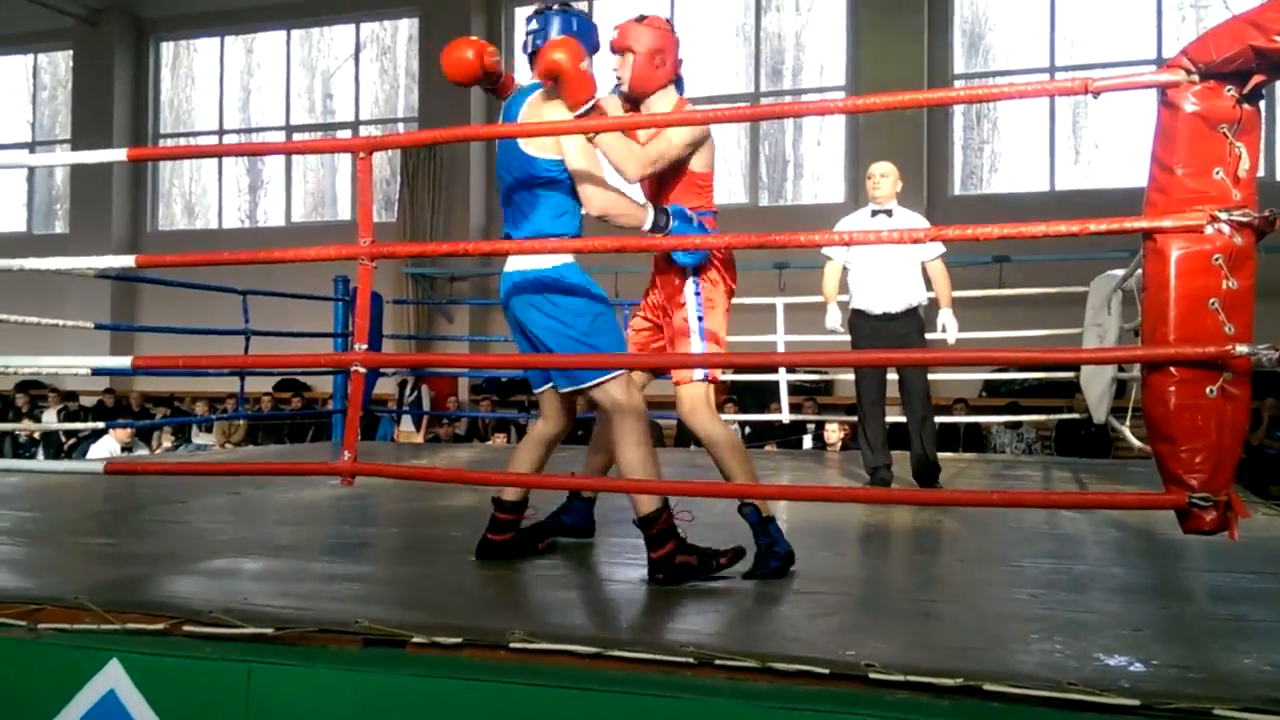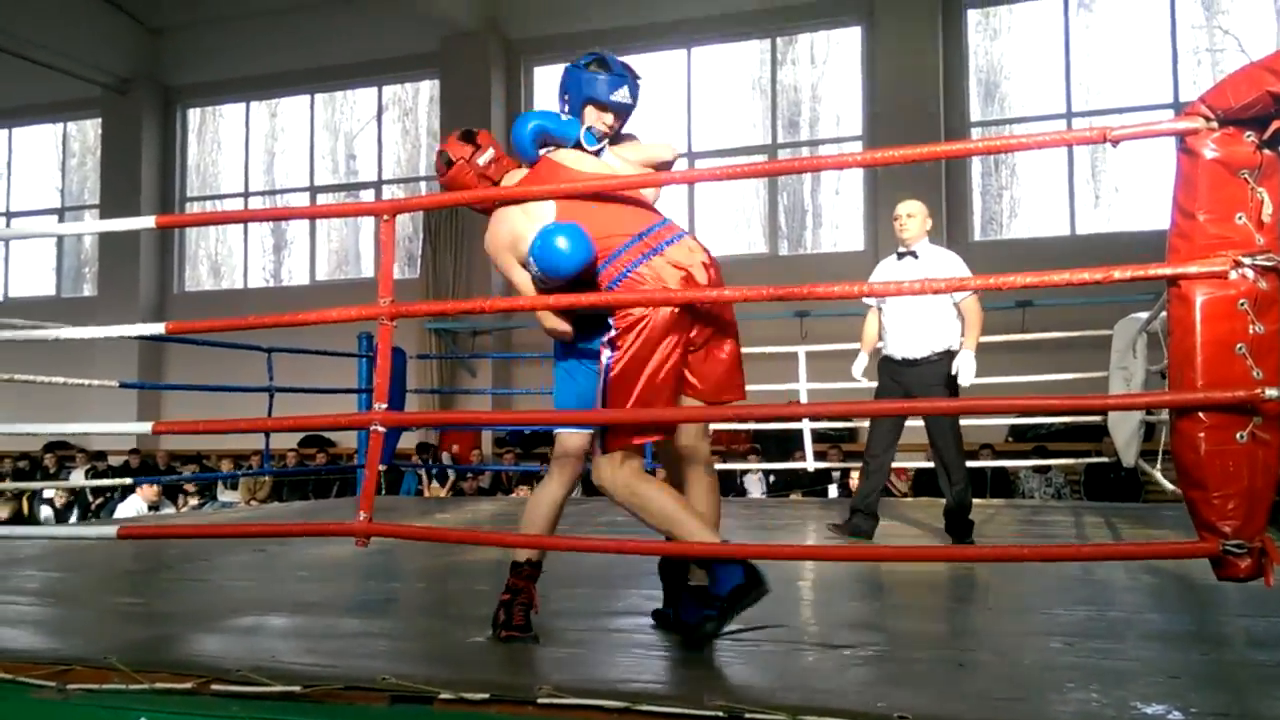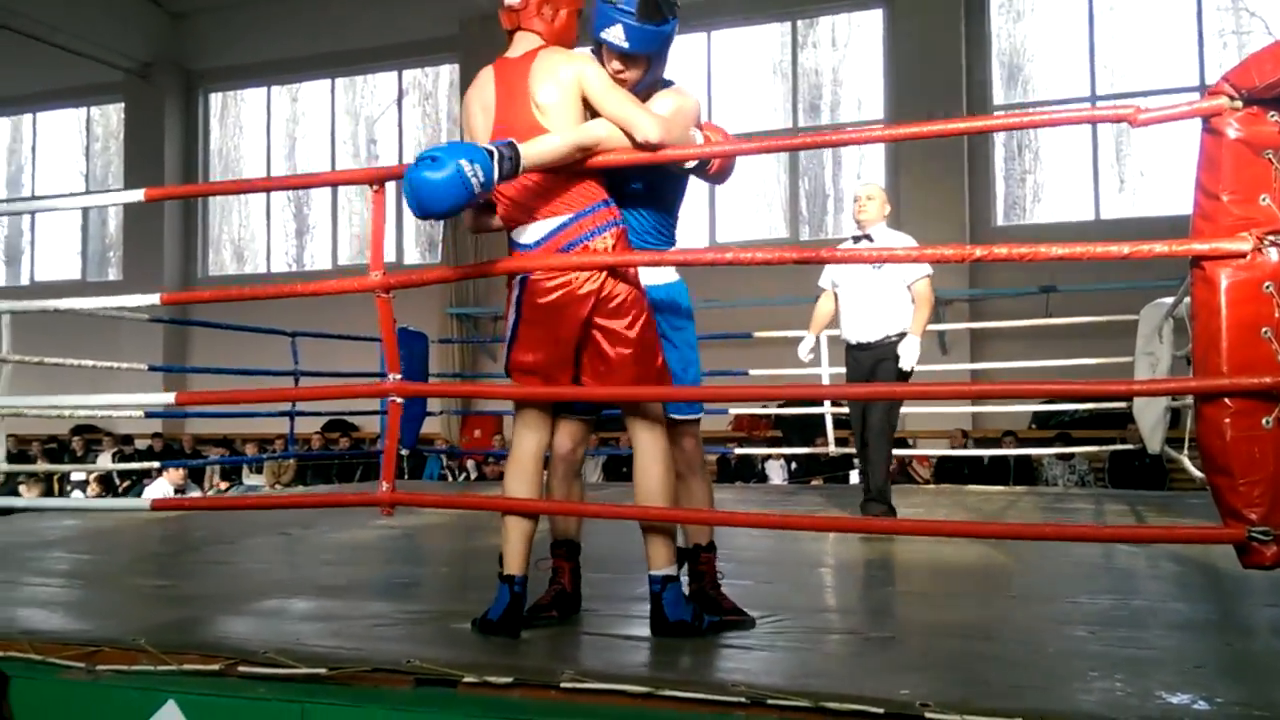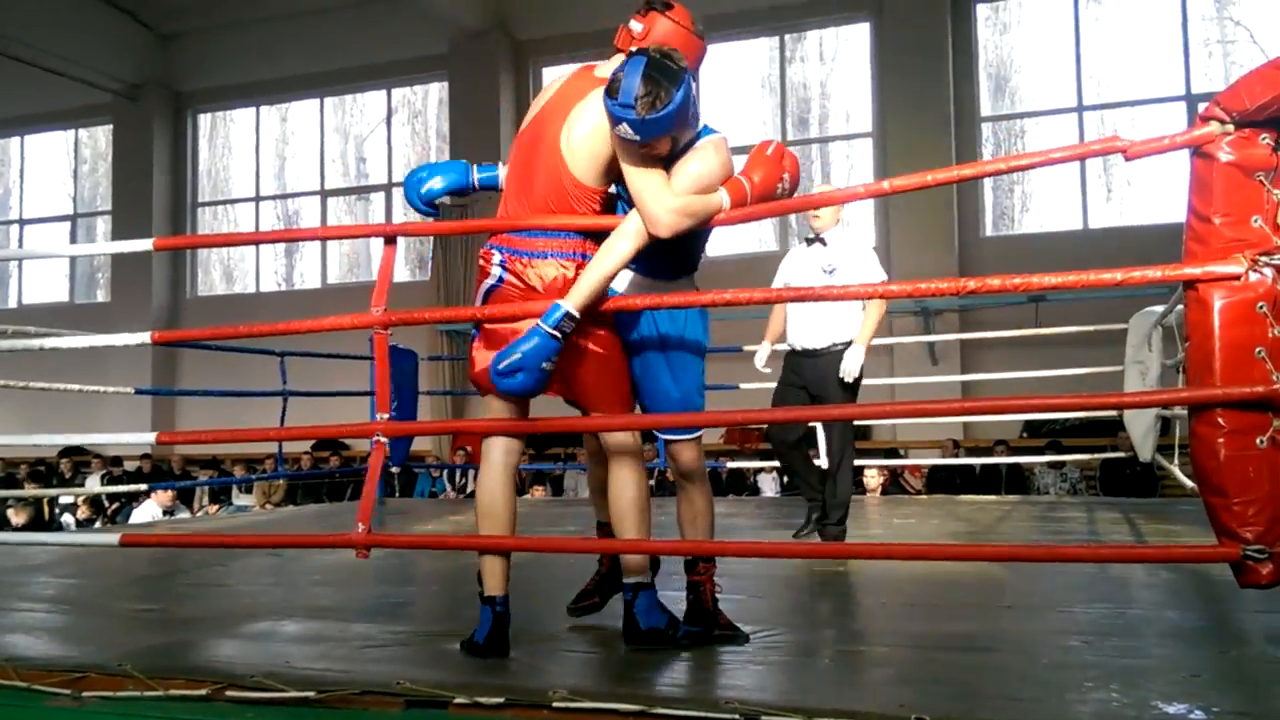
dt=0.7s
person 1, frame 1
left shoulder: (518, 104)
right shoulder: (556, 101)
right elbow: (598, 202)
right wrist: (665, 220)
left hip: (522, 280)
right hip: (551, 277)
left knee: (556, 415)
right knee: (626, 406)
left ankle: (502, 530)
right ankle: (664, 551)
person 1, frame 2
left shoulder: (635, 152)
left elbow: (657, 159)
right elbow: (512, 256)
right hip: (587, 334)
right knee: (567, 456)
left ankle: (677, 578)
right ankle: (517, 593)
person 1, frame 3
left shoulder: (678, 106)
left hip: (652, 293)
left knee: (683, 441)
right knee: (566, 443)
left ankle: (704, 583)
right ankle: (565, 581)
person 1, frame 4
left shoulder: (709, 157)
right shoulder: (626, 128)
left elbow: (645, 229)
left hip: (666, 315)
right hip: (606, 297)
left knee: (685, 455)
right knee: (598, 439)
left ankle: (702, 599)
right ankle: (612, 559)
person 2, frame 1
left shoulder: (688, 119)
right shoulder: (630, 116)
left elbow: (636, 164)
left wrist: (592, 106)
left hip: (697, 272)
right hip: (665, 272)
left knee: (694, 407)
left ankle: (769, 534)
right ankle: (579, 507)
person 2, frame 2
left shoulder: (497, 231)
right shoulder: (564, 157)
left elbow: (557, 321)
left hip: (640, 295)
right hip: (690, 264)
left knee: (615, 468)
right knee: (690, 449)
left ankle: (730, 568)
right ankle: (705, 600)
person 2, frame 3
left shoulder: (478, 92)
right shoulder: (571, 65)
left elbow: (479, 215)
right elbow: (649, 133)
left hip: (539, 270)
right hip: (605, 255)
left knee: (531, 426)
right knee: (647, 421)
left ankle: (511, 592)
right ankle: (667, 592)
person 2, frame 4
left shoulder: (561, 85)
right elbow: (663, 218)
right wrist: (742, 190)
left hip: (504, 273)
right hip: (567, 283)
left knee: (501, 442)
right knee: (620, 439)
left ankle: (493, 614)
right ankle: (638, 596)
person 3, frame 1
left shoulder: (916, 223)
right shoulder: (848, 225)
left elbow: (936, 267)
right elbow: (832, 269)
left wrist: (946, 308)
right wrist: (831, 305)
left hip: (908, 321)
right hip: (865, 323)
left knee: (917, 393)
right knee: (870, 398)
left ankle: (926, 468)
right ankle: (879, 470)
person 3, frame 2
left shoulder: (946, 262)
right shoulder: (883, 269)
left elbow: (972, 309)
right elbow: (874, 315)
left wrist: (968, 351)
right wrist: (863, 354)
left hip: (934, 367)
right hip: (892, 368)
left knee: (946, 445)
right knee: (878, 444)
left ankle: (958, 522)
right ankle: (862, 518)
person 3, frame 3
left shoulder: (902, 245)
right shoulder: (841, 252)
left elbow: (924, 296)
right elbow: (828, 299)
left wrist: (913, 337)
right wrist: (812, 335)
left hip: (891, 350)
right hip: (855, 352)
left knee: (879, 426)
right knee: (861, 432)
left ankle: (877, 503)
right ankle: (877, 507)
person 3, frame 4
left shoulder: (856, 250)
right shoulder: (794, 256)
left elbow: (877, 302)
right elbow: (781, 303)
left wrist: (860, 346)
right wrist: (767, 343)
left hip: (837, 358)
right hip: (798, 359)
left knee: (838, 443)
right knee: (780, 434)
left ankle: (834, 523)
right ankle: (818, 500)
